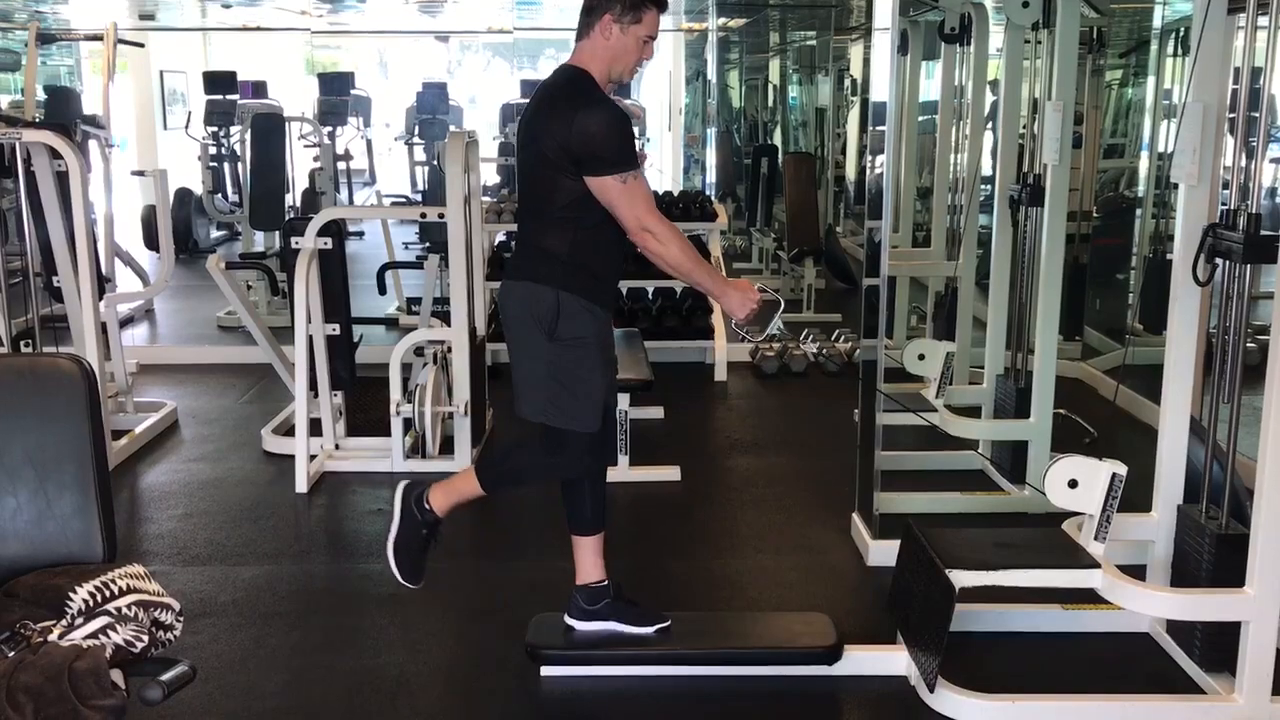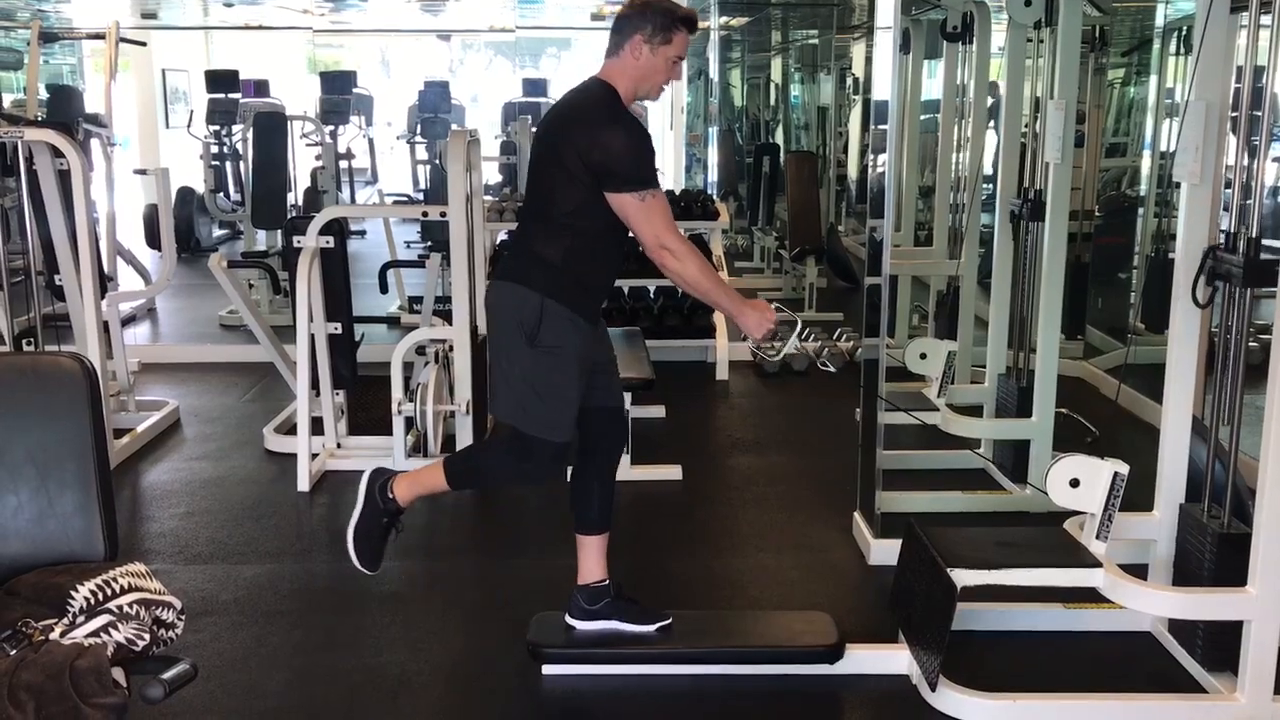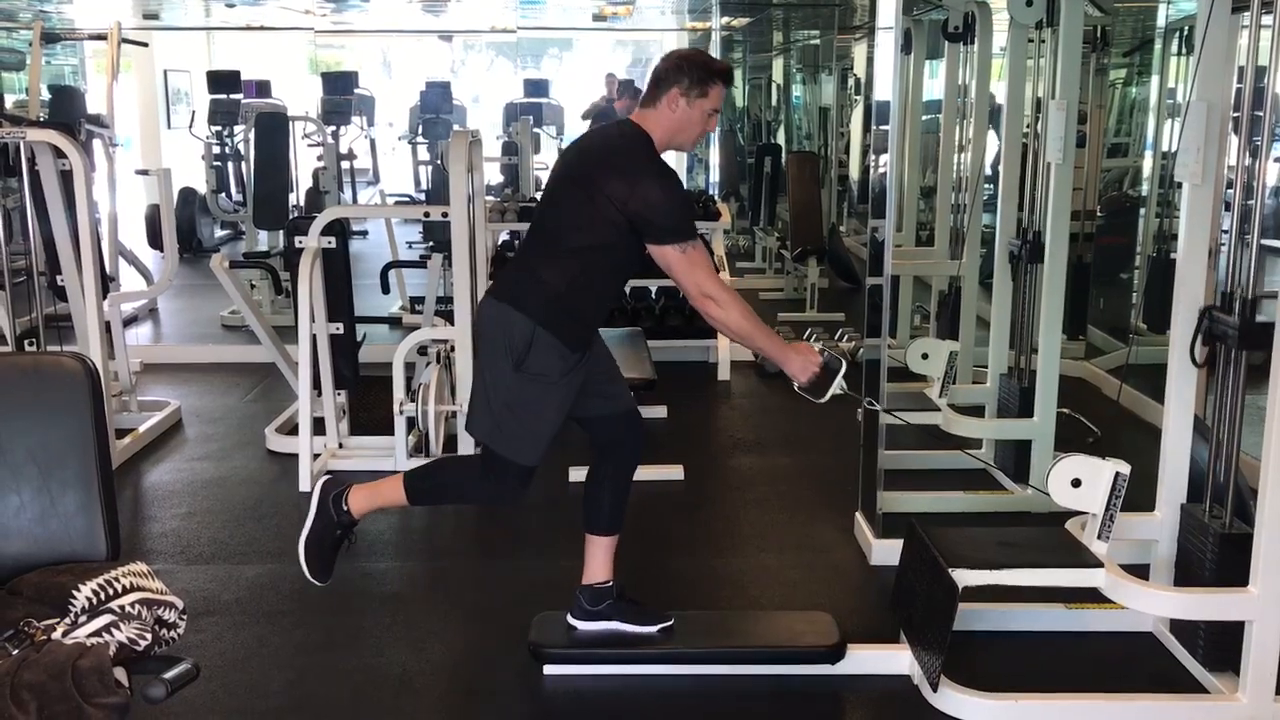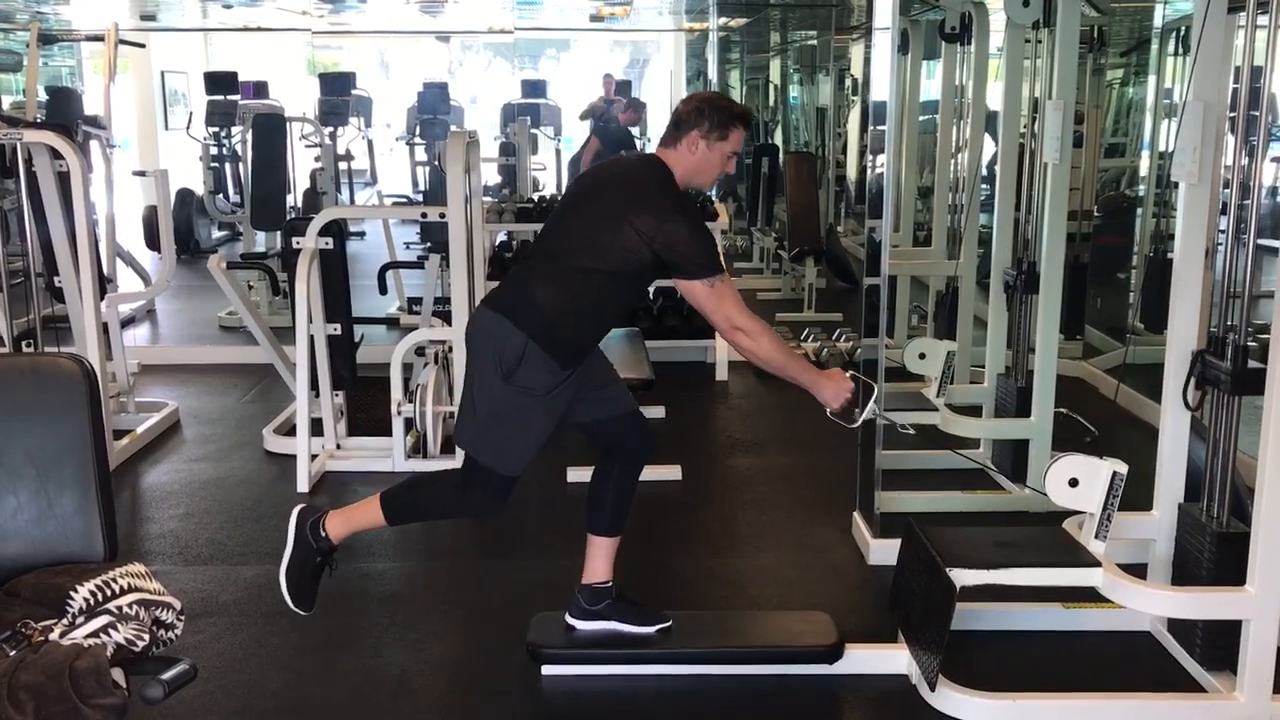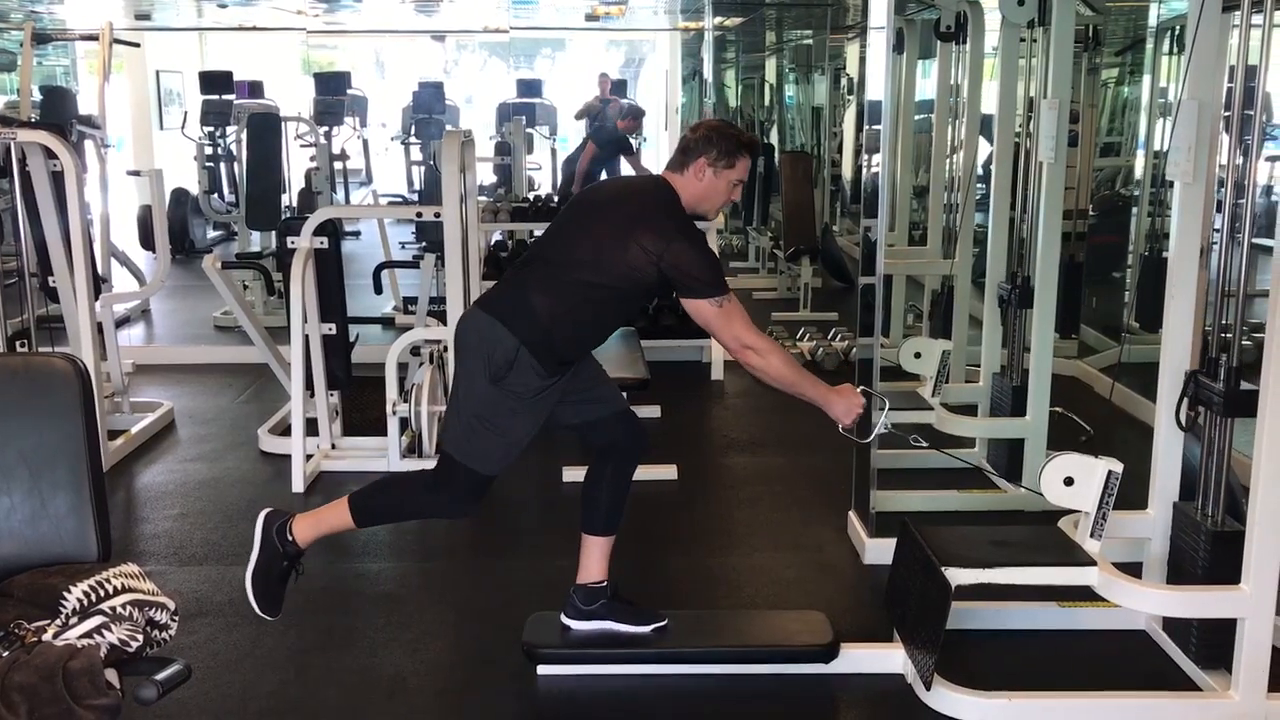
dt=0.4s
person 1, frame 1
left shoulder: (562, 96)
right shoulder: (589, 113)
right elbow: (644, 227)
right wrist: (723, 290)
left hip: (564, 294)
right hip: (554, 299)
left knee: (588, 441)
right knee: (565, 444)
left ankle: (592, 596)
right ankle: (427, 504)
person 1, frame 2
left shoulder: (585, 108)
right shoulder: (612, 130)
right elbow: (665, 247)
right wrist: (742, 311)
left hip: (562, 303)
right hip: (541, 306)
left knee: (605, 434)
right knee: (537, 451)
left ankle: (593, 596)
right ankle: (391, 493)
person 1, frame 3
left shoulder: (605, 145)
right shoulder: (648, 180)
right elbow: (708, 295)
right wrist: (787, 355)
left hip: (556, 325)
right hip: (530, 331)
left knee: (622, 436)
right knee: (502, 474)
left ankle: (596, 596)
right ankle: (344, 504)
person 1, frame 4
left shoulder: (624, 175)
right shoulder: (671, 217)
right elbow: (738, 327)
right wrist: (818, 382)
left hip: (550, 337)
right hip: (521, 344)
left knee: (628, 439)
right knee: (483, 487)
left ankle: (593, 598)
right ankle: (322, 530)
person 1, frame 5
left shoulder: (626, 195)
right shoulder: (675, 239)
right elbow: (748, 347)
right wrist: (830, 398)
left hip: (539, 344)
right hip: (511, 351)
left knee: (622, 440)
right knee: (456, 487)
left ankle: (589, 596)
right ankle: (289, 534)
